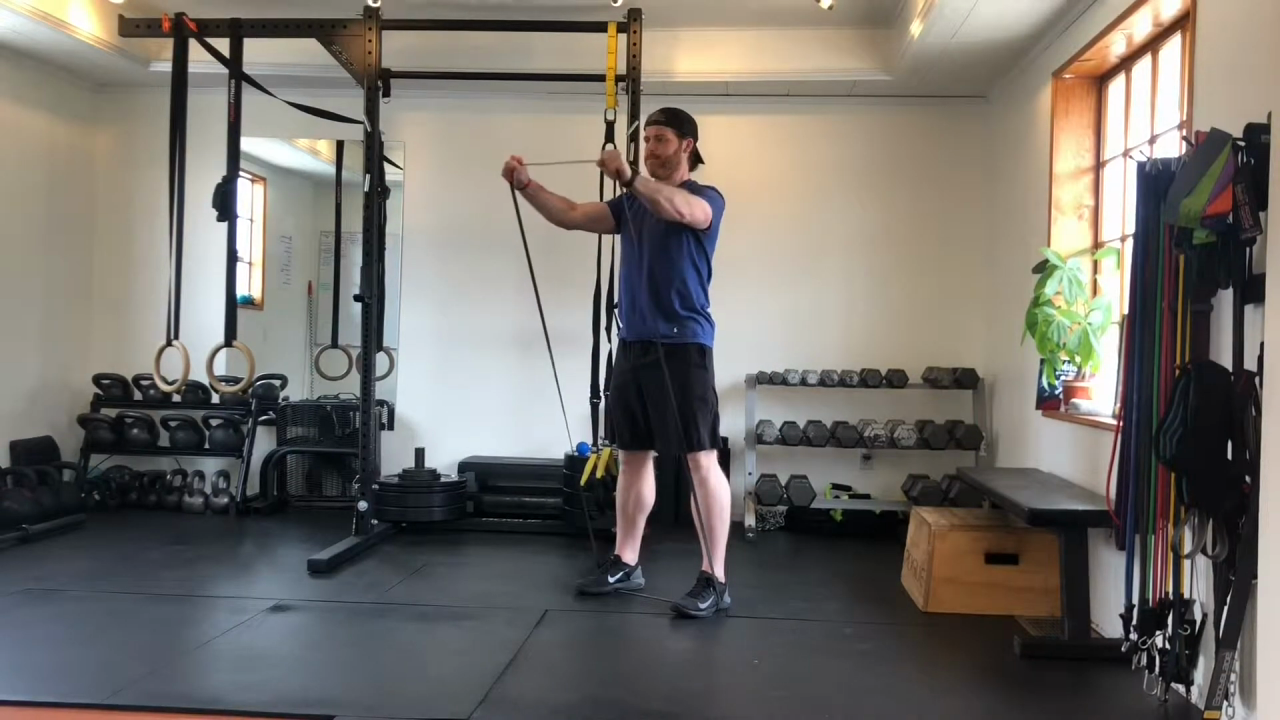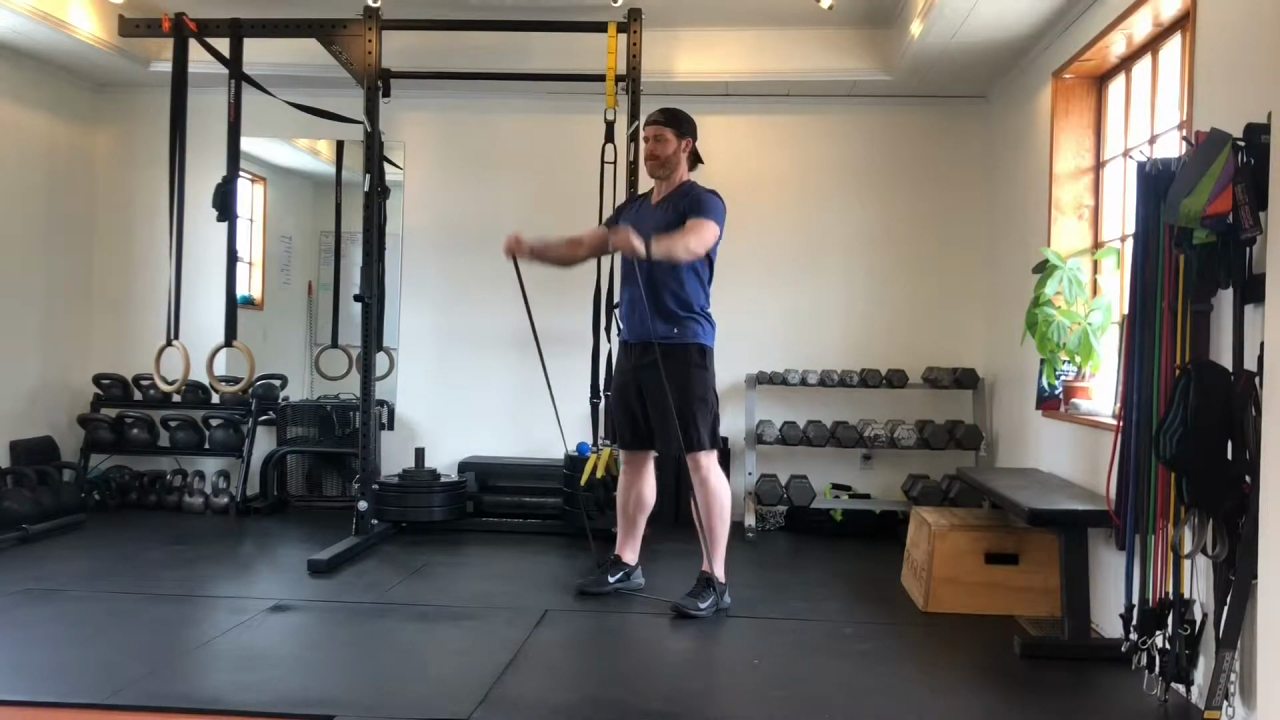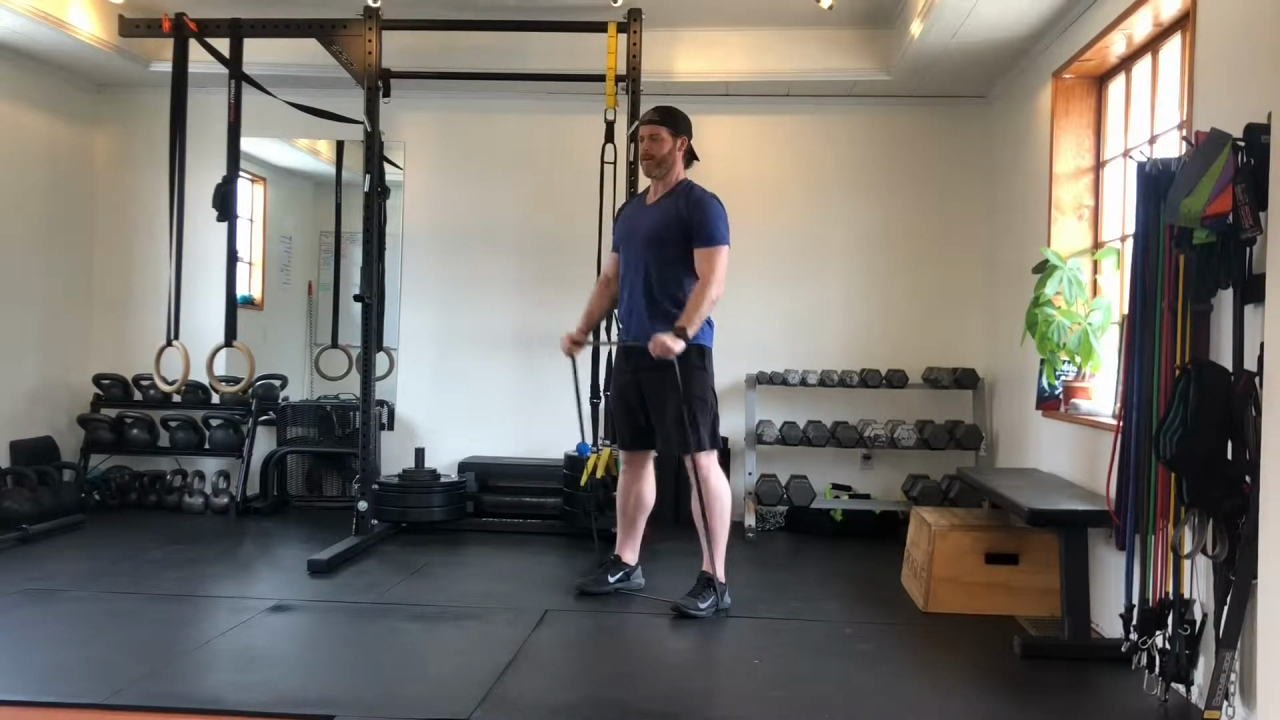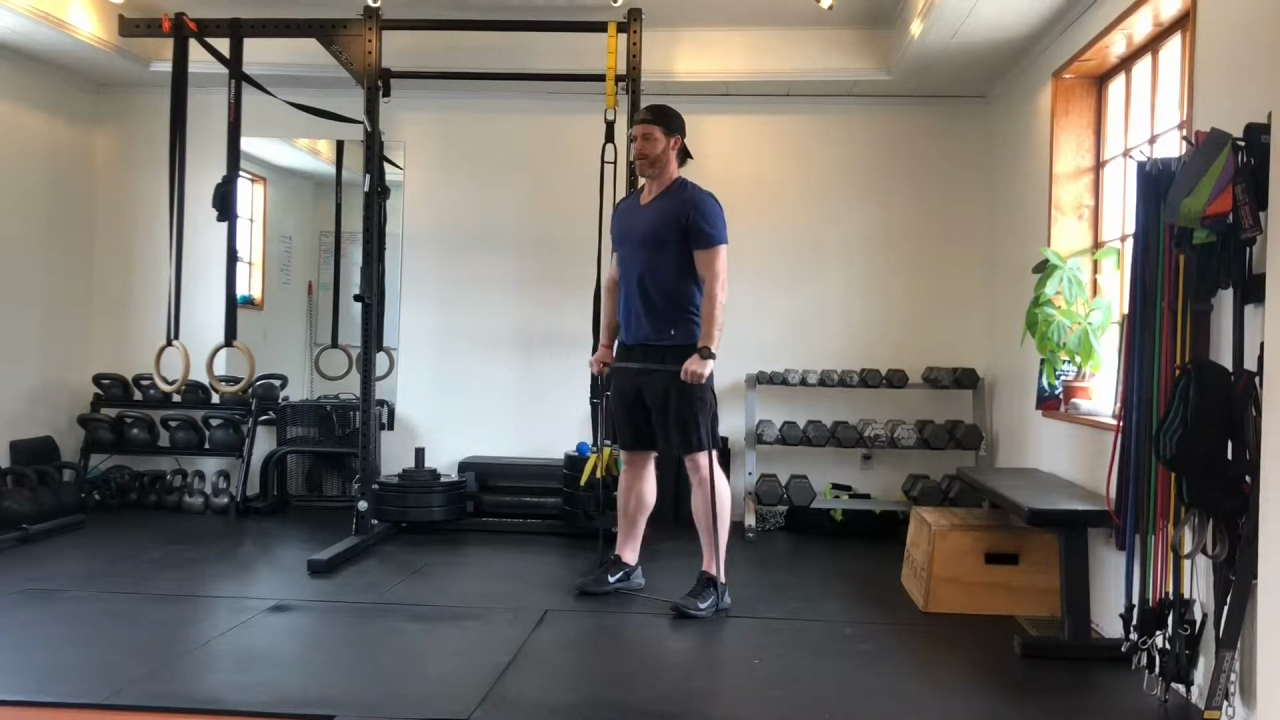
dt=0.3s
person 1, frame 1
left shoulder: (704, 199)
right shoulder: (631, 205)
left elbow: (678, 208)
right elbow: (570, 215)
left wrist: (629, 177)
right wrist: (525, 185)
left hip: (682, 346)
right hip: (632, 345)
left knee: (700, 460)
right knee: (632, 457)
left ankle: (713, 580)
right ankle: (625, 563)
person 1, frame 2
left shoulder: (704, 201)
right shoulder: (633, 209)
left elbow: (693, 243)
right elbow: (579, 248)
left wrist: (645, 246)
right wrist: (531, 248)
left hip: (683, 347)
right hip: (633, 347)
left knee: (701, 460)
right knee: (633, 457)
left ankle: (714, 579)
right ankle: (625, 563)
person 1, frame 3
left shoulder: (701, 205)
right shoulder: (630, 209)
left elbow: (712, 278)
right elbow: (611, 278)
left wrist: (681, 334)
right wrist: (584, 329)
left hip: (679, 352)
right hip: (632, 351)
left knee: (701, 459)
right knee: (634, 457)
left ankle: (715, 580)
right ankle: (625, 563)
person 1, frame 4
left shoulder: (696, 204)
right shoulder: (625, 208)
left elbow: (715, 282)
left wrist: (705, 351)
right wrist: (606, 343)
left hip: (679, 354)
right hip: (633, 352)
left knee: (699, 461)
right knee: (634, 458)
left ankle: (714, 580)
right ankle: (626, 563)
